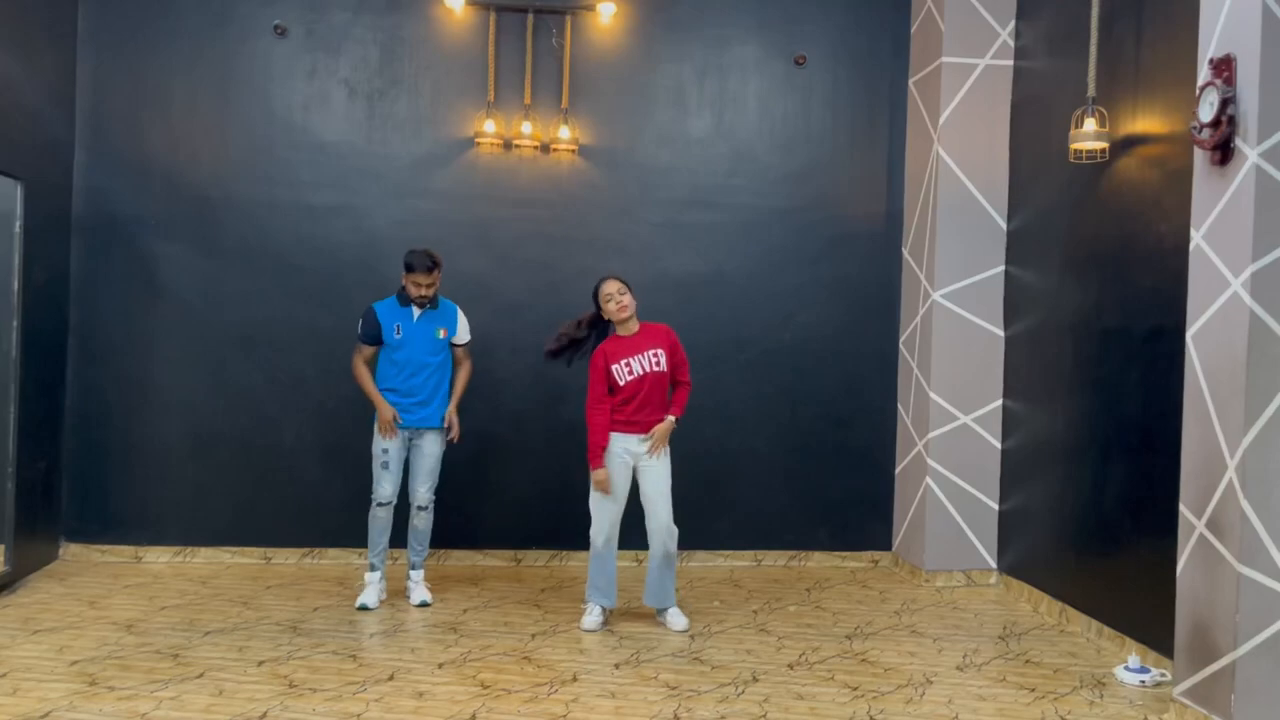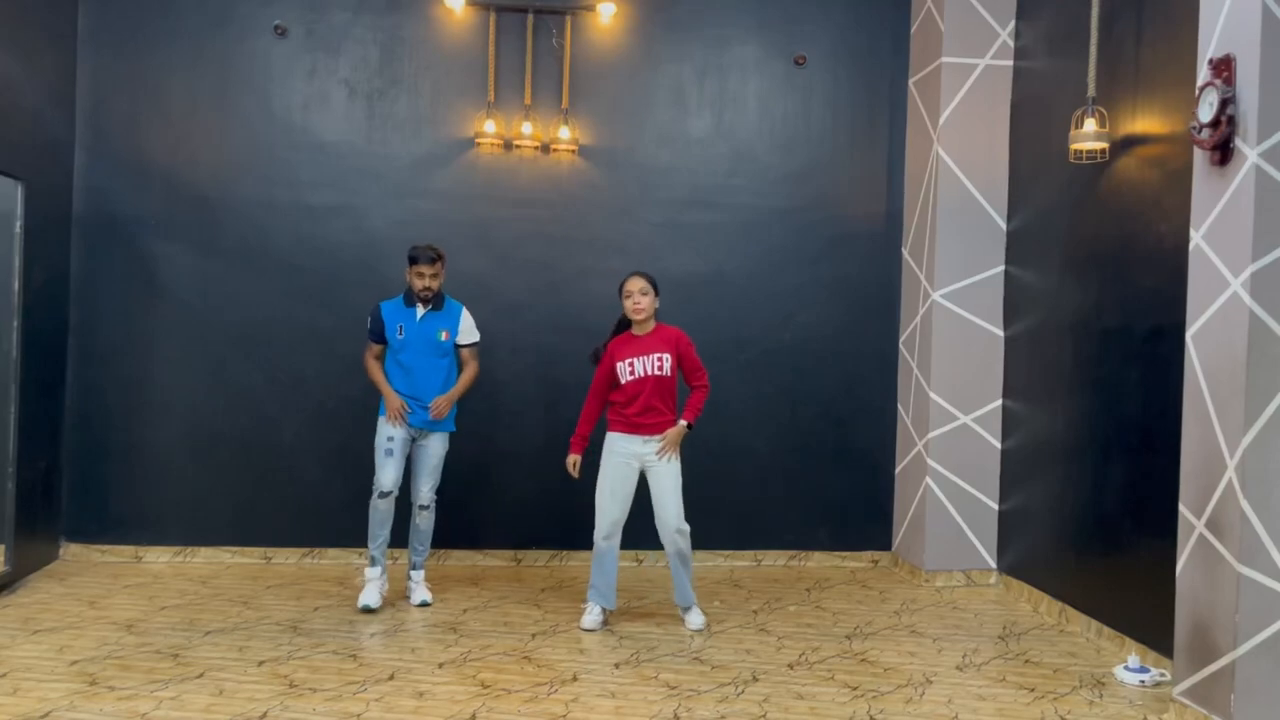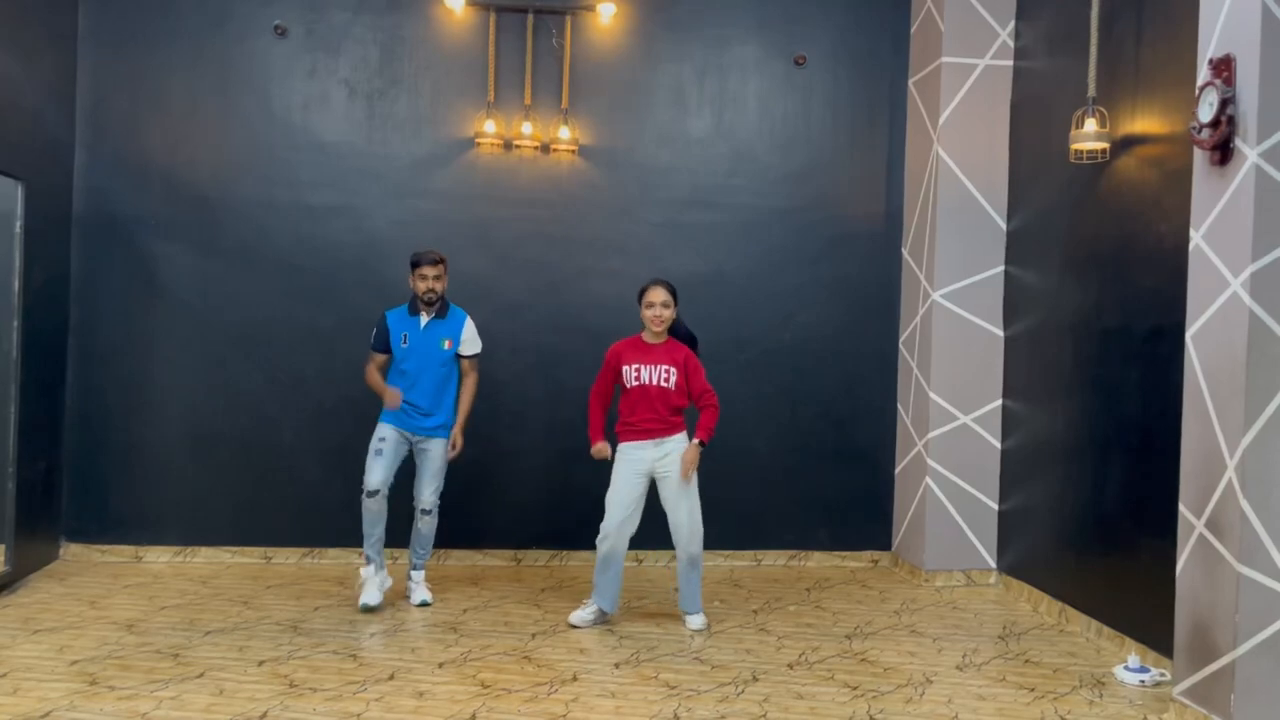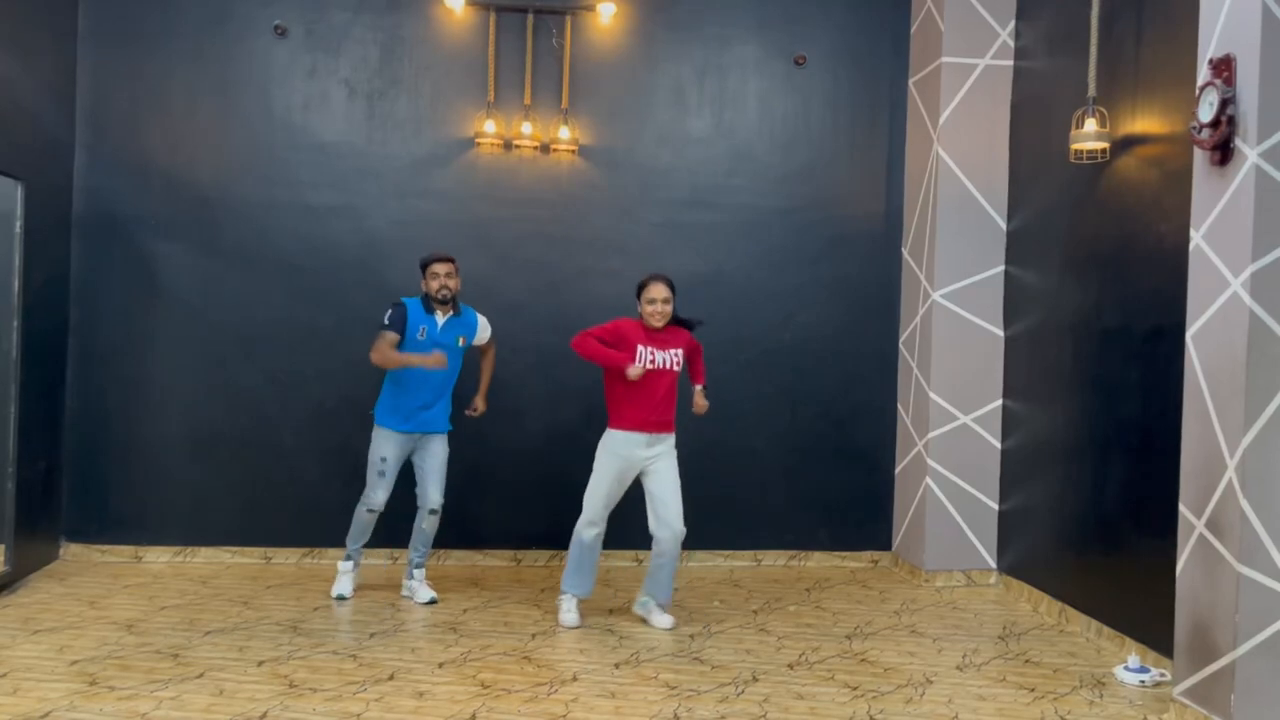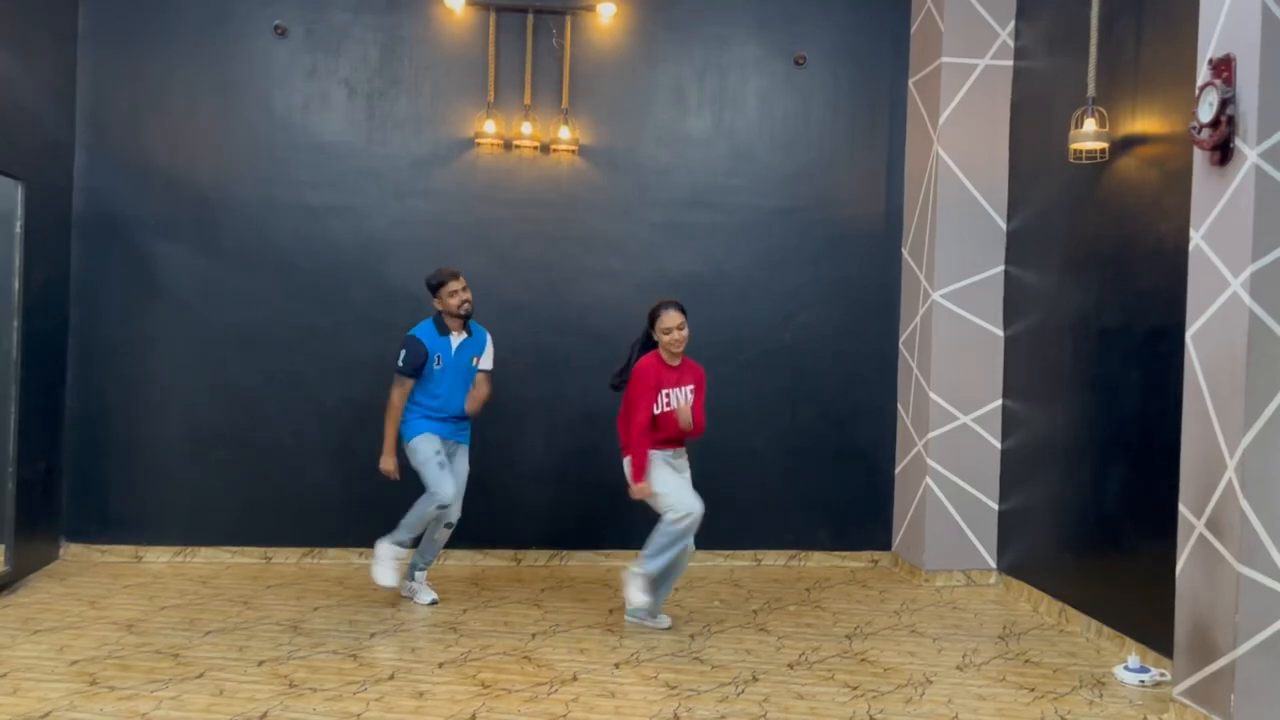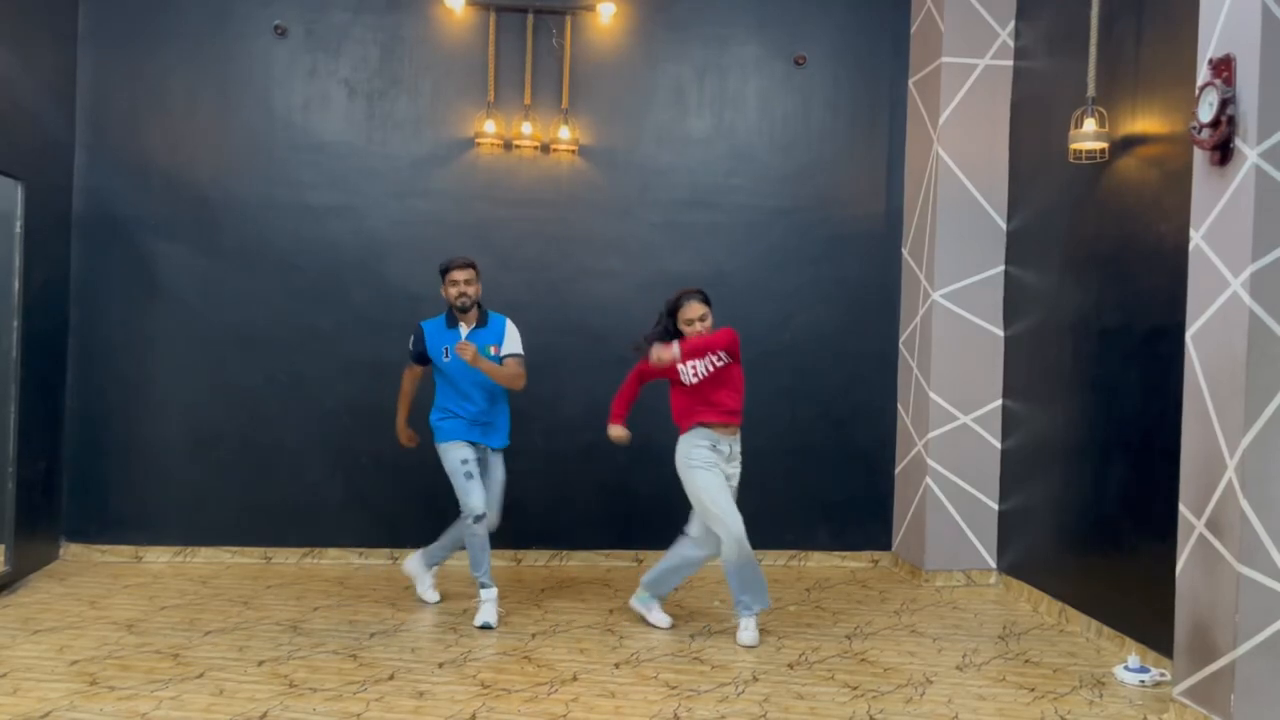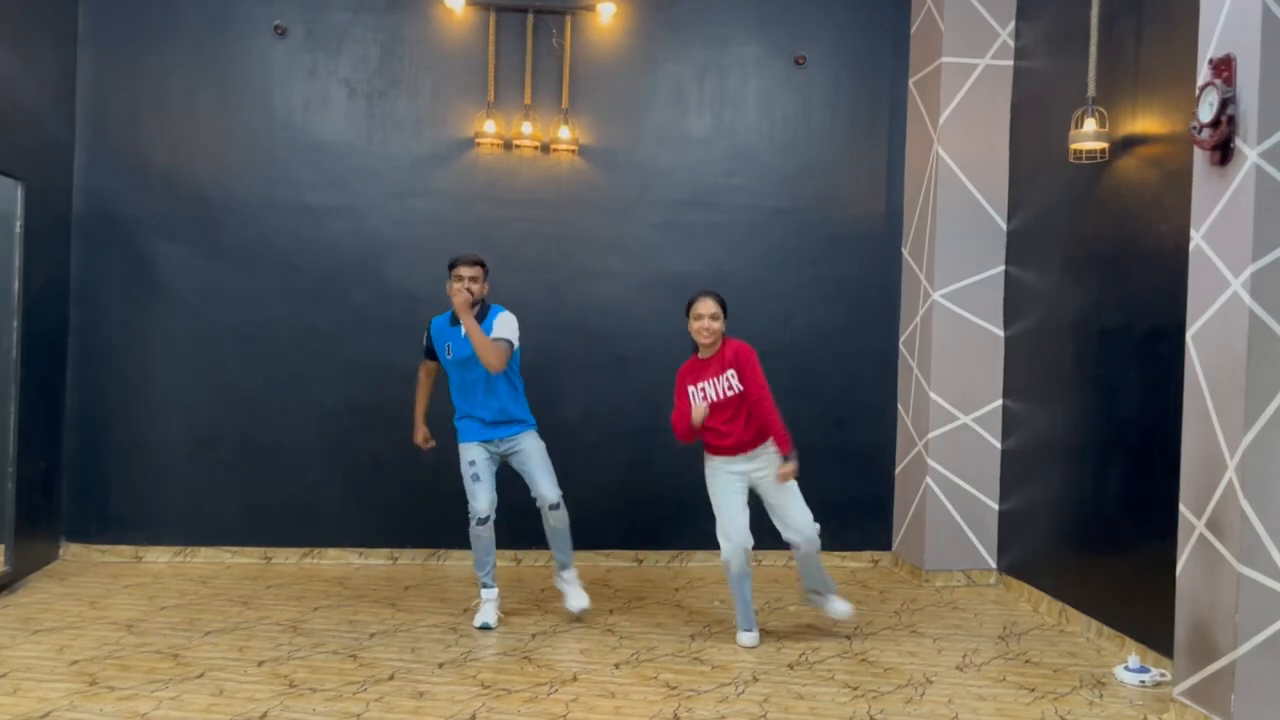
dt=0.3s
person 1, frame 1
left shoulder: (453, 315)
right shoulder: (378, 313)
left elbow: (463, 362)
right elbow: (361, 362)
left wrist: (453, 406)
right wrist: (379, 404)
left hip: (432, 424)
right hip: (392, 420)
left knee: (423, 500)
right knee: (384, 496)
left ankle: (416, 576)
right ankle: (375, 577)
person 1, frame 2
left shoulder: (458, 315)
right shoulder: (385, 312)
left elbow: (471, 364)
right elbow: (372, 357)
left wrist: (452, 396)
right wrist: (388, 393)
left hip: (436, 421)
right hip: (396, 415)
left knee: (424, 499)
right knee: (385, 488)
left ankle: (416, 576)
right ankle: (375, 573)
person 1, frame 3
left shoulder: (461, 324)
right shoulder: (391, 321)
left elbow: (469, 376)
right elbow: (372, 369)
left wrist: (459, 426)
right wrist: (384, 391)
left hip: (437, 429)
right hip: (395, 421)
left knee: (427, 503)
right knee: (373, 486)
left ankle: (416, 577)
right ankle: (375, 570)
person 1, frame 4
left shoulder: (472, 321)
right shoulder: (404, 310)
left elbow: (488, 349)
right elbow: (378, 355)
left wrist: (481, 394)
right wrist: (419, 360)
left hip: (434, 428)
right hip: (392, 423)
left knee: (432, 503)
right knee: (375, 500)
left ankle: (415, 576)
right ankle: (349, 563)
person 1, frame 5
left shoulder: (481, 337)
right shoulder: (420, 341)
left elbow: (482, 386)
right elbow: (398, 397)
left wrist: (476, 401)
right wrist: (387, 451)
left hip: (457, 436)
right hip: (422, 429)
left knee: (450, 515)
right knee: (442, 497)
left ankle: (413, 577)
right ankle: (391, 545)
person 1, frame 6
left shoulder: (503, 328)
right shoulder: (429, 332)
left elbow: (518, 380)
right elbow: (412, 374)
left wrist: (478, 361)
right wrist: (402, 422)
left hip: (492, 438)
right hip: (454, 434)
left knee: (488, 519)
right knee: (475, 510)
left ankle: (424, 563)
right ankle: (487, 596)
person 1, frame 7
left shoulder: (503, 319)
right shoulder: (439, 329)
left elbow: (496, 363)
right elbow: (426, 370)
left wrist: (469, 320)
right wrist: (419, 421)
left hip: (516, 427)
right hip: (473, 435)
left knee: (550, 498)
right knee: (481, 512)
left ankle: (566, 573)
right ankle: (489, 596)
person 2, frame 1
left shoulder: (663, 336)
right shoulder: (602, 353)
left elbow: (682, 382)
right elbow: (597, 410)
left wrist: (670, 420)
right wrist: (597, 462)
left hip: (652, 441)
right hip: (614, 443)
left knee: (662, 526)
right knee: (604, 527)
left ankle: (664, 603)
right ankle: (597, 603)
person 2, frame 2
left shoulder: (675, 339)
right shoulder: (614, 348)
left elbow: (700, 384)
right elbow: (596, 399)
left wrist: (683, 425)
right wrist: (577, 446)
left hip: (662, 443)
right hip: (620, 443)
left knee: (673, 525)
right knee: (607, 524)
left ankle: (687, 603)
right ankle: (598, 602)
person 2, frame 3
left shoulder: (684, 356)
right shoulder: (621, 351)
left elbow: (708, 404)
right elbow: (600, 393)
left wrist: (697, 446)
right wrist: (597, 435)
left hip: (673, 448)
right hip: (631, 450)
left knee: (688, 532)
right knee: (614, 529)
left ankle: (691, 606)
right ankle: (601, 604)
person 2, frame 4
left shoulder: (682, 337)
right shoulder: (624, 330)
left elbow: (696, 352)
right elbow: (581, 341)
left wrist: (699, 389)
right wrist: (623, 365)
left hip: (662, 446)
right hip: (620, 441)
left knee: (671, 528)
right knee: (593, 518)
left ankle: (651, 601)
right ankle: (572, 594)
person 2, frame 5
left shoulder: (695, 374)
right shoulder: (644, 369)
left elbow: (698, 426)
right elbow: (634, 426)
left wrist: (689, 420)
right wrist: (638, 477)
left hip: (678, 457)
right hip: (645, 459)
left knee: (680, 539)
right knee: (688, 509)
left ankle: (643, 607)
right ankle: (640, 572)
person 2, frame 6
left shoulder: (726, 339)
right shoulder: (667, 355)
left elbow: (719, 340)
right elbow: (634, 379)
left wrist: (677, 352)
right wrist: (616, 420)
left hip: (729, 448)
right hip: (697, 451)
left knee: (702, 539)
right knee: (732, 534)
left ankle: (647, 596)
right ankle: (749, 612)
person 2, frame 7
left shoulder: (739, 352)
right shoulder: (685, 375)
left elbow: (764, 402)
right elbow: (682, 434)
left wrist: (785, 453)
right wrist: (693, 420)
left hip: (762, 456)
right hip: (721, 466)
left knee: (804, 532)
right knee: (736, 545)
left ankle: (818, 591)
right ankle: (746, 623)
